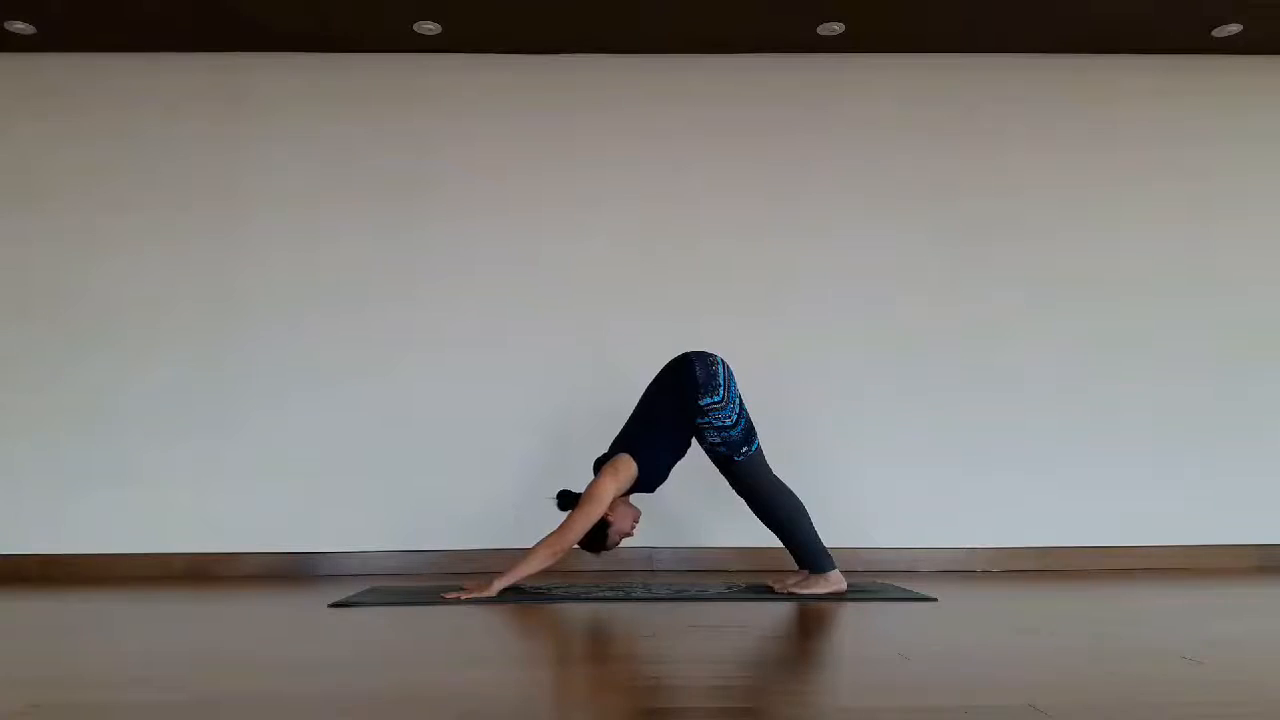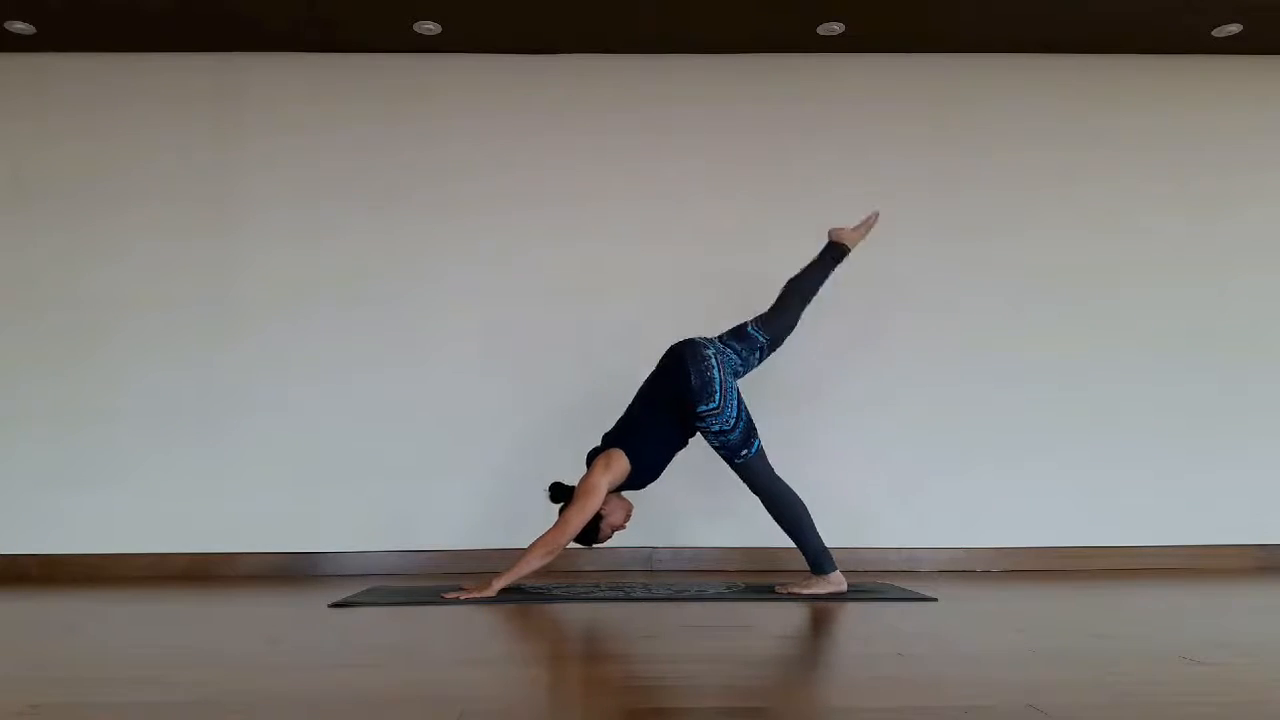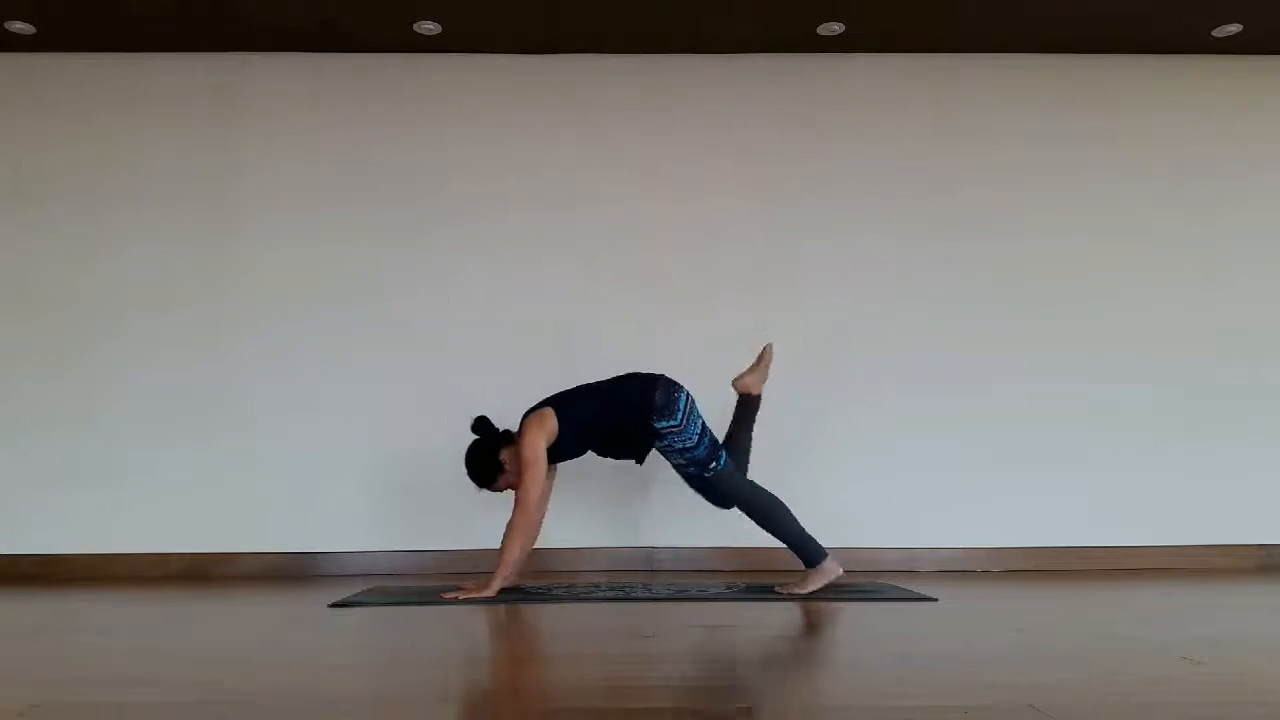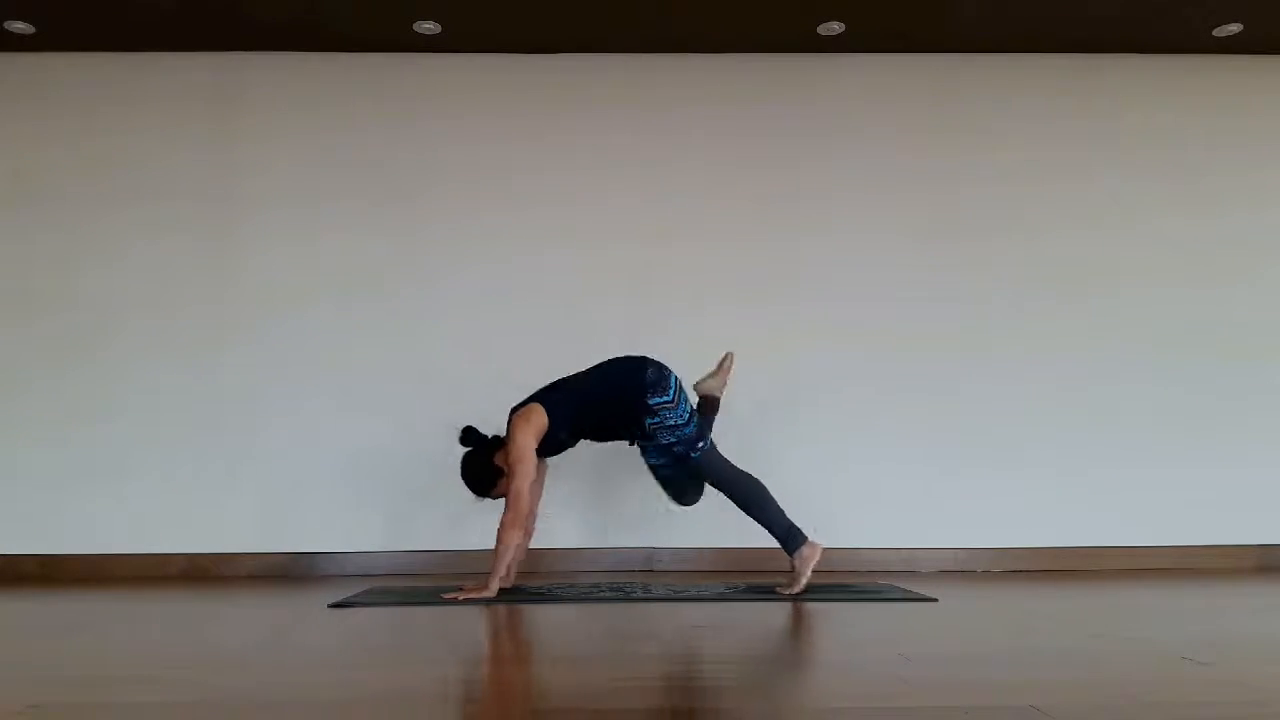
dt=0.5s
person 1, frame 1
left shoulder: (612, 479)
right shoulder: (613, 481)
left elbow: (558, 544)
right elbow: (558, 545)
right wrist: (500, 581)
left hip: (702, 383)
right hip: (694, 387)
left knee: (758, 482)
right knee: (751, 484)
left ankle: (826, 571)
right ankle: (811, 566)
person 1, frame 2
left shoulder: (603, 474)
right shoulder: (608, 473)
left elbow: (555, 542)
right elbow: (556, 541)
right wrist: (500, 582)
left hip: (701, 383)
right hip: (696, 367)
left knee: (763, 481)
right knee: (775, 325)
left ankle: (827, 575)
right ankle: (839, 245)
person 1, frame 3
left shoulder: (533, 436)
right shoulder: (539, 441)
left elbow: (525, 518)
right elbow: (533, 514)
left wrist: (494, 584)
right wrist: (507, 573)
left hip: (660, 406)
right hip: (644, 415)
left knee: (730, 488)
right knee: (726, 489)
left ankle: (820, 561)
right ankle: (749, 390)
person 1, frame 4
left shoulder: (522, 432)
right shoulder: (528, 437)
left elbow: (516, 515)
right elbow: (526, 512)
left wrist: (492, 583)
right wrist: (509, 573)
left hip: (649, 390)
right hip: (632, 406)
left knee: (718, 471)
right knee: (687, 491)
left ankle: (799, 547)
right ankle: (707, 397)
